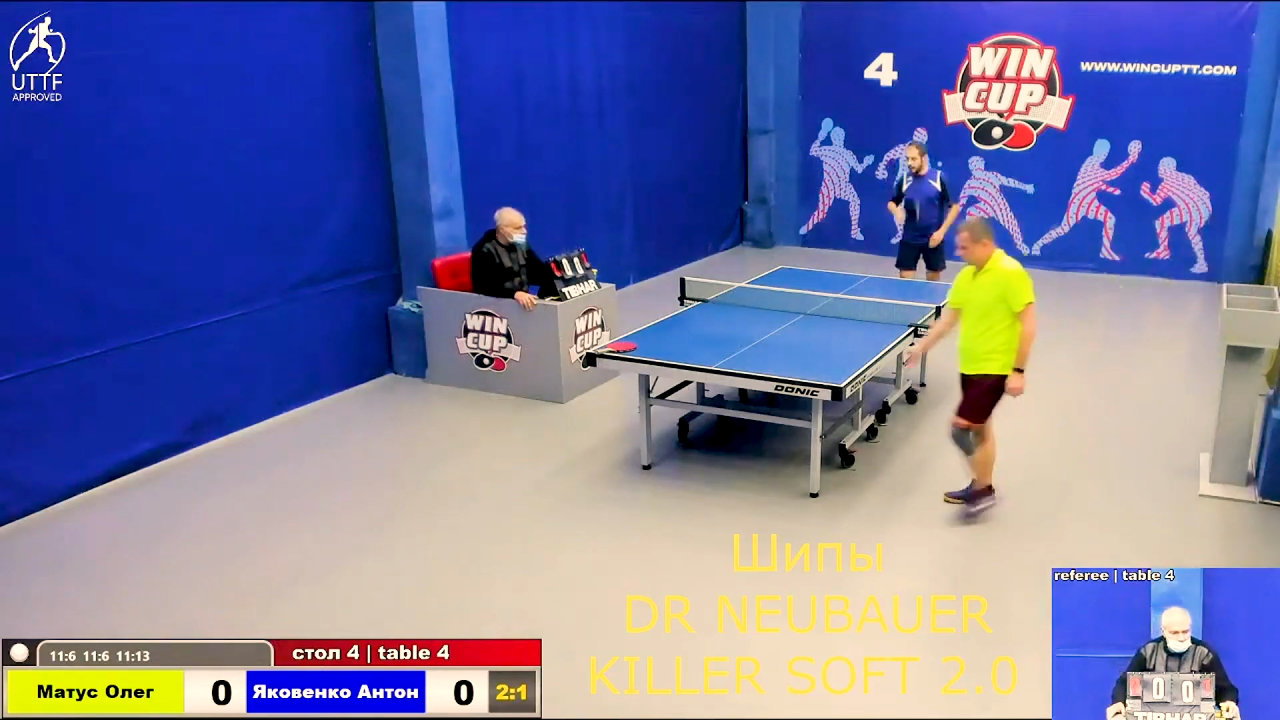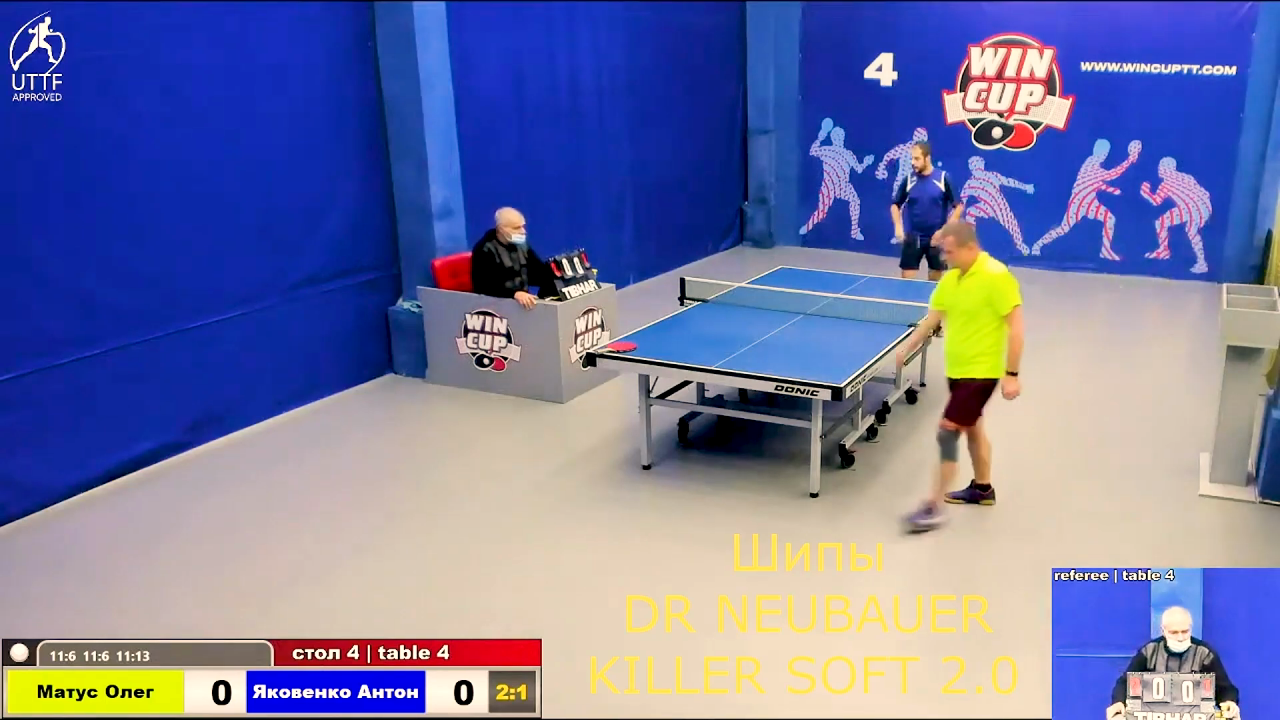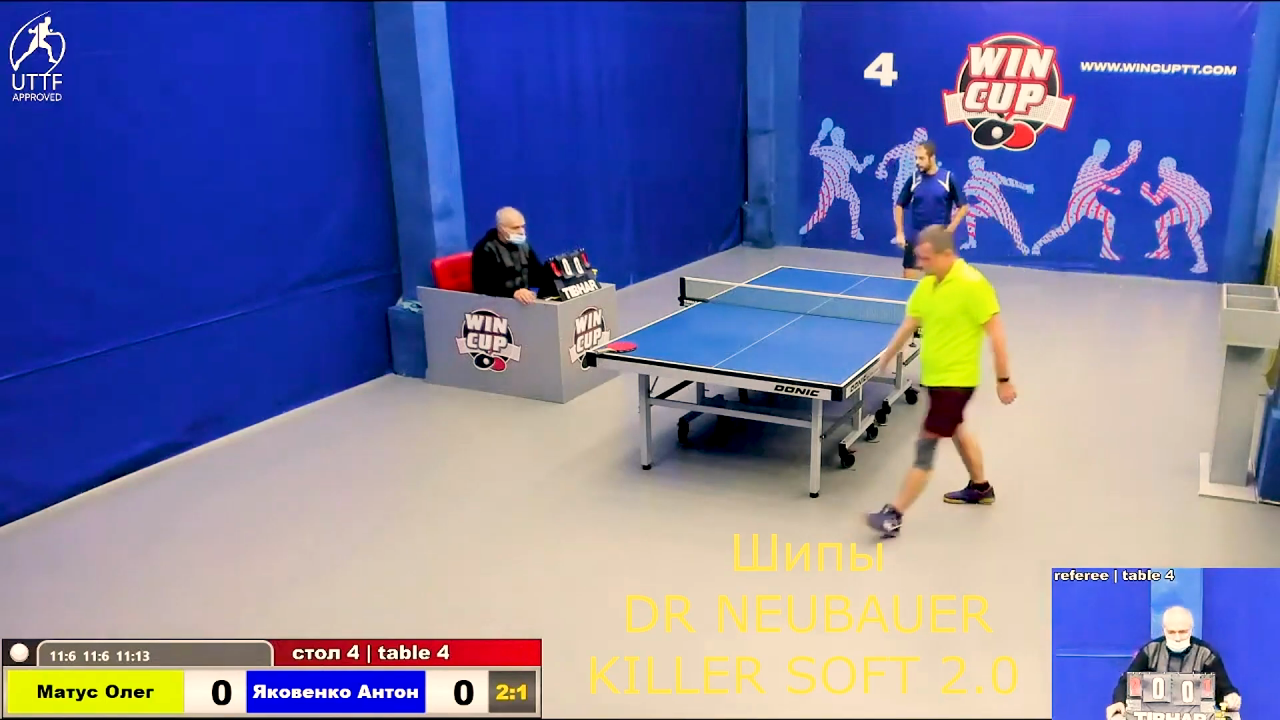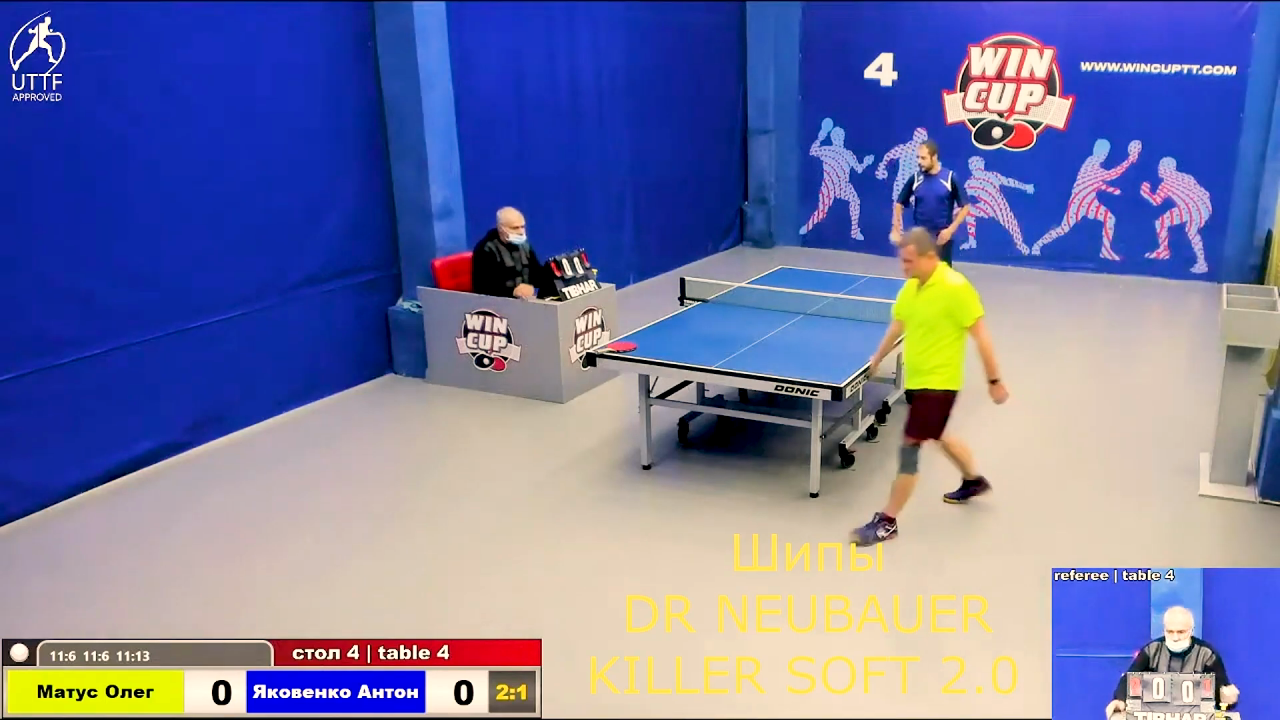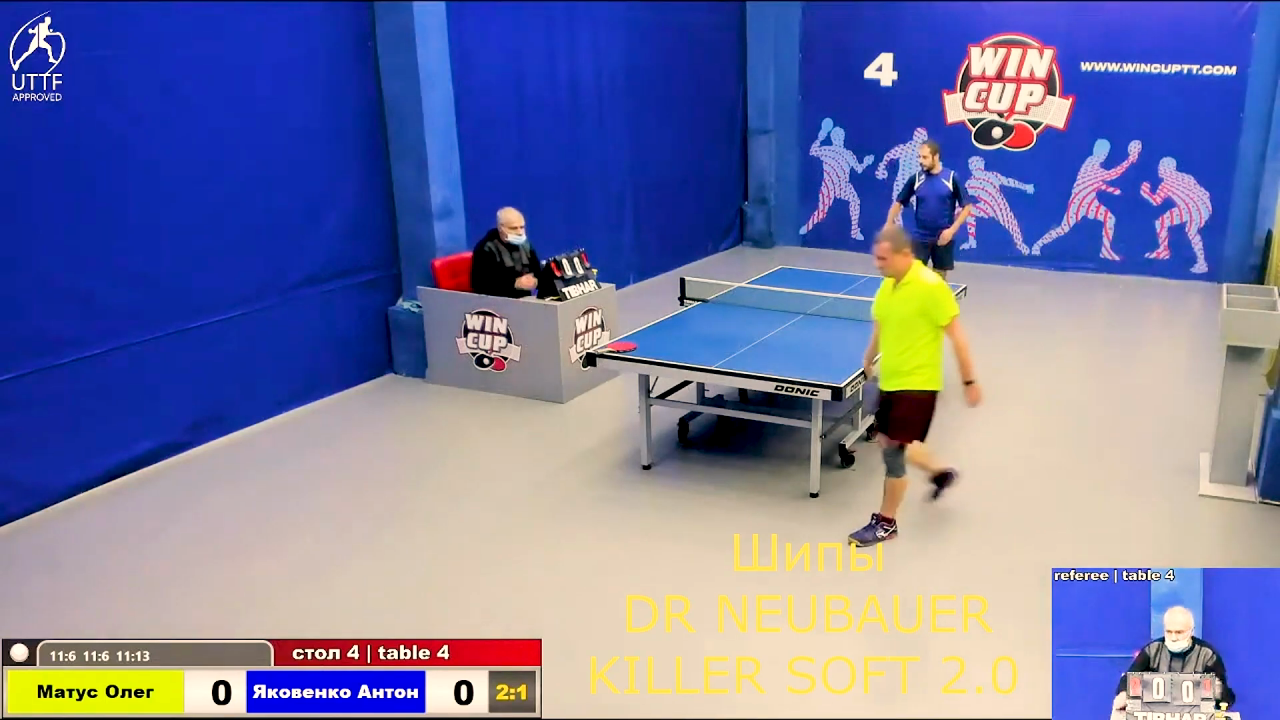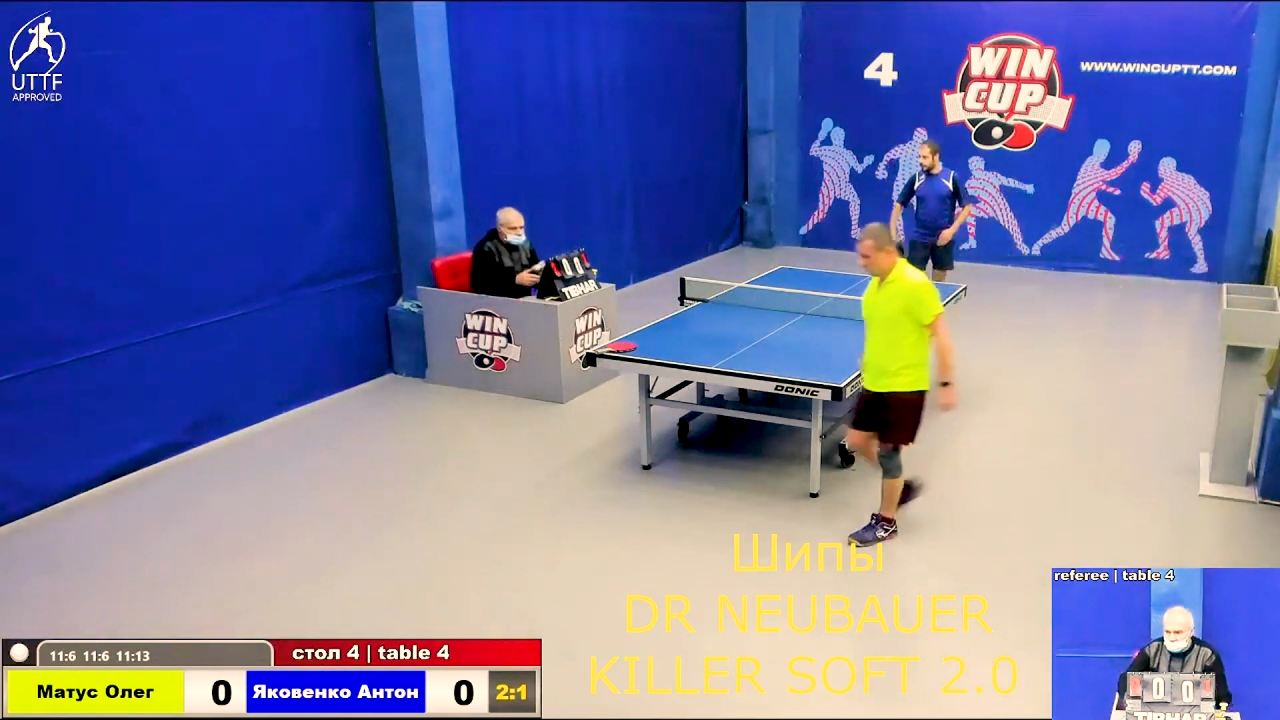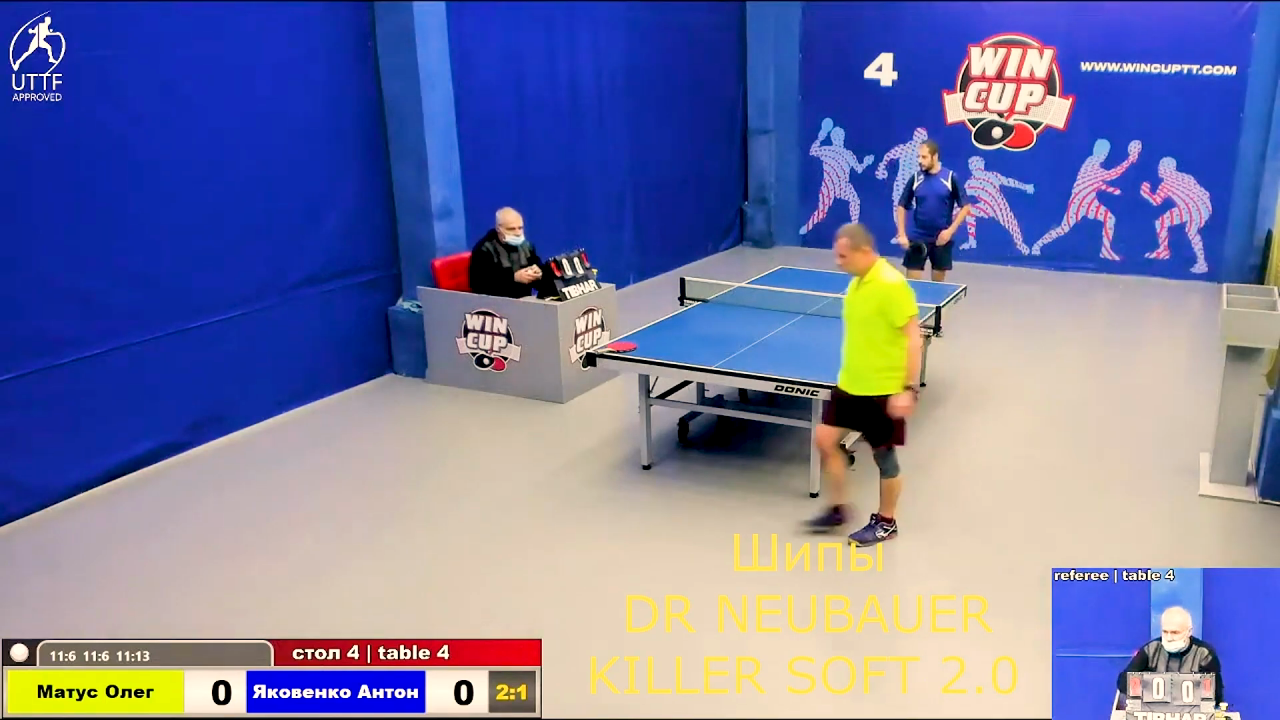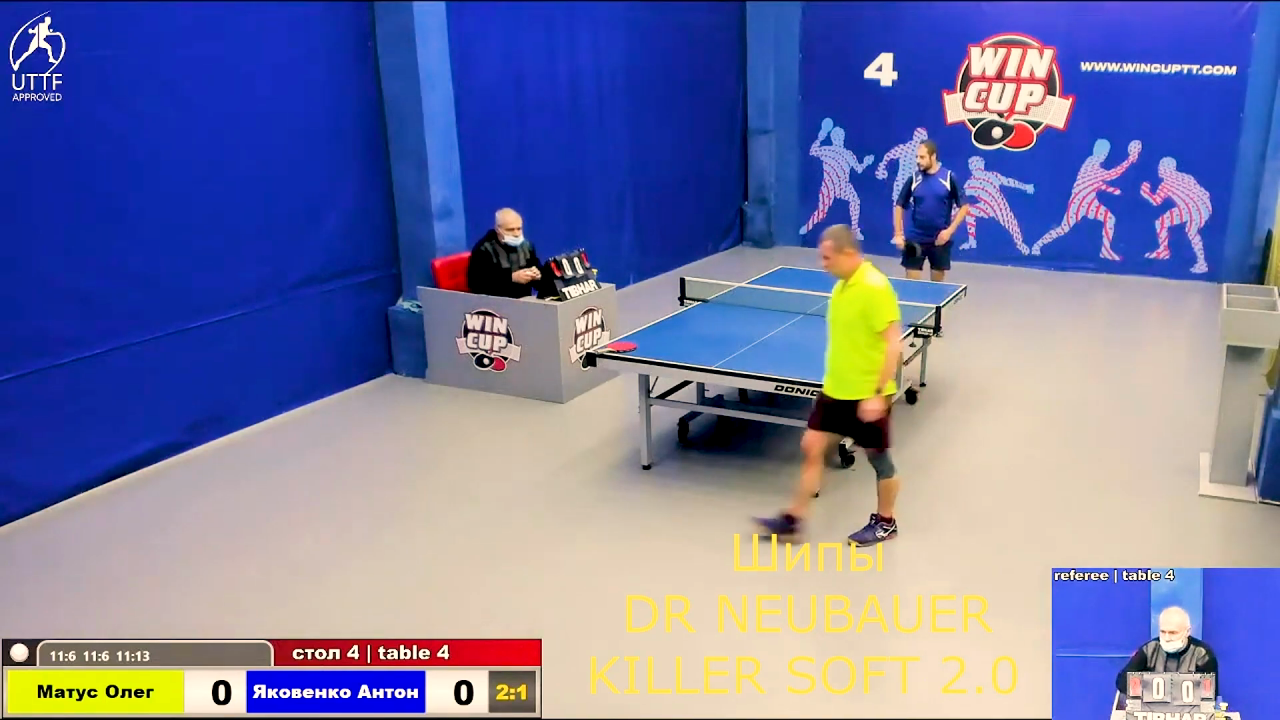
dt=0.1s
person 1, frame 1
left shoulder: (1011, 273)
right shoulder: (968, 274)
left elbow: (1028, 324)
right elbow: (950, 317)
left wrist: (1018, 371)
right wrist: (922, 346)
left hip: (994, 370)
right hip: (970, 366)
left knee: (960, 429)
right knee: (978, 428)
left ankle: (982, 491)
right ankle: (983, 487)
person 1, frame 2
left shoulder: (996, 277)
right shoulder: (951, 277)
left elbow: (1015, 327)
right elbow: (932, 318)
left wrist: (1011, 375)
right wrist: (906, 350)
left hip: (980, 372)
right hip: (957, 370)
left knee: (947, 434)
right knee: (972, 427)
left ankle: (932, 507)
right ankle: (982, 487)
person 1, frame 3
left shoulder: (973, 284)
right shoulder: (927, 284)
left elbow: (997, 334)
right elbow: (909, 324)
left wrist: (1004, 380)
right wrist: (887, 356)
left hip: (955, 380)
right hip: (934, 378)
left knee: (926, 443)
right knee: (956, 432)
left ankle: (895, 514)
right ankle: (980, 487)
person 1, frame 4
left shoulder: (955, 288)
right shoulder: (910, 287)
left elbow: (981, 337)
right elbow: (896, 327)
left wrist: (994, 381)
right wrist: (876, 360)
left hip: (937, 384)
right hip: (914, 381)
left knee: (909, 448)
right knee: (937, 437)
left ankle: (888, 521)
right ankle: (974, 481)
person 1, frame 5
left shoulder: (931, 286)
right shoulder: (887, 286)
left elbow: (957, 336)
left wrist: (969, 382)
right wrist: (868, 361)
left hip: (917, 385)
right hip: (890, 383)
left knee: (893, 449)
right knee: (887, 442)
left ankle: (885, 522)
right ankle: (941, 473)
person 1, frame 6
left shoulder: (916, 284)
right shoulder: (876, 284)
left elbow: (940, 334)
left wrist: (946, 384)
right wrist: (865, 364)
left hip: (905, 386)
right hip: (873, 382)
left knee: (887, 450)
right knee: (856, 441)
left ankle: (886, 521)
right ankle: (903, 486)
person 1, frame 7
left shoulder: (892, 285)
right shoulder: (856, 284)
left elbow: (913, 339)
left wrist: (907, 390)
left hip: (884, 388)
right hip: (850, 383)
left knee: (883, 453)
right knee: (825, 440)
left ankle: (885, 521)
right ankle: (838, 509)
person 1, frame 8
left shoulder: (875, 288)
right shoulder: (842, 285)
left elbow: (893, 343)
left wrist: (878, 394)
left hip: (867, 392)
right hip: (835, 389)
left knee: (877, 457)
right knee: (811, 449)
left ankle: (885, 521)
right ankle: (792, 520)
